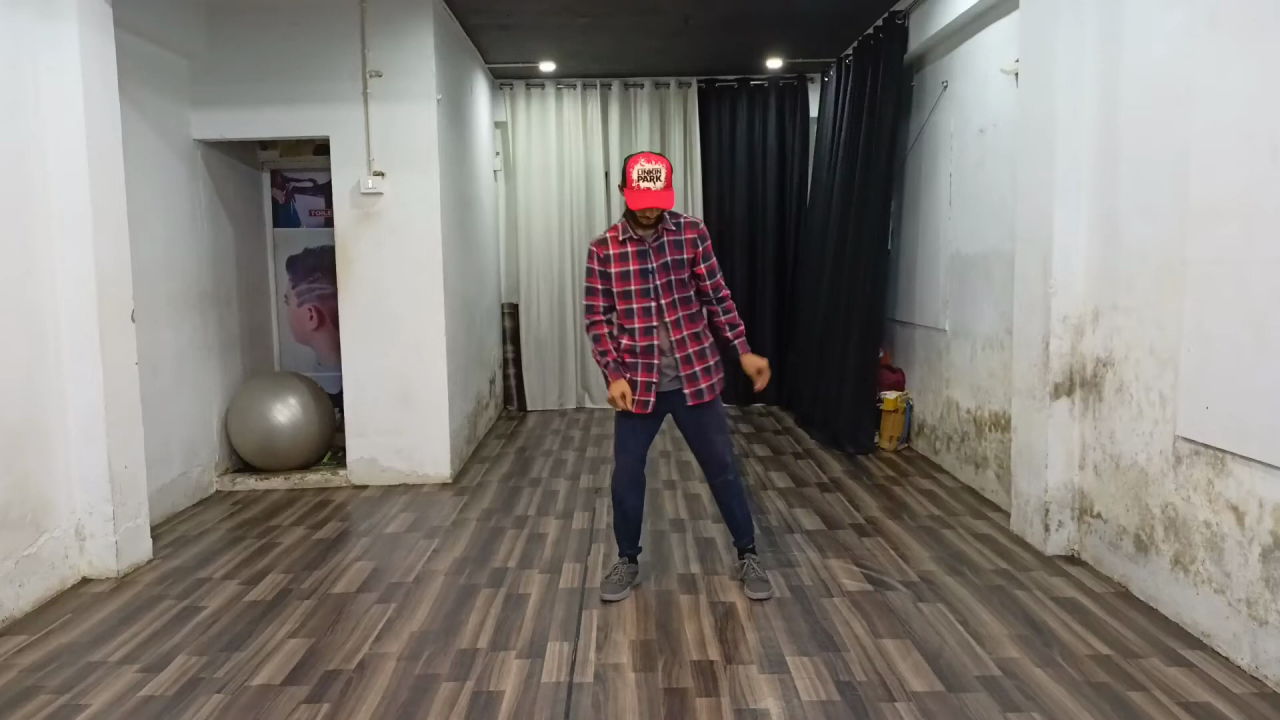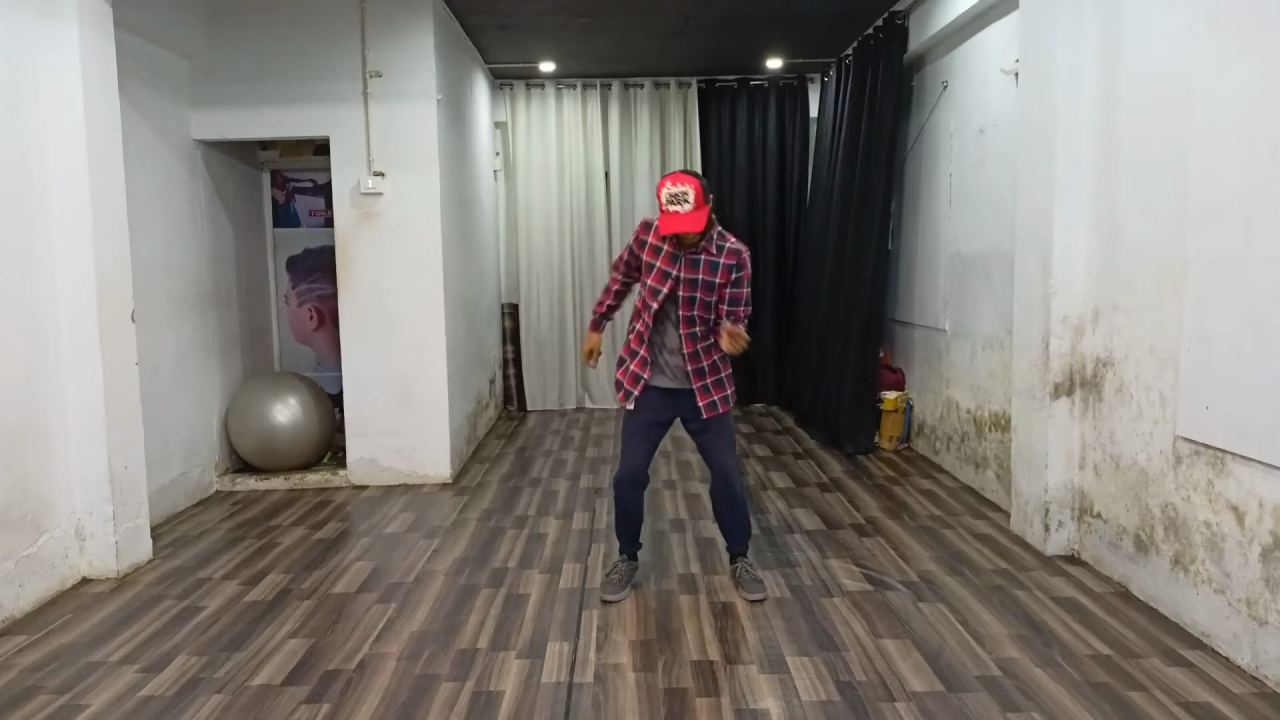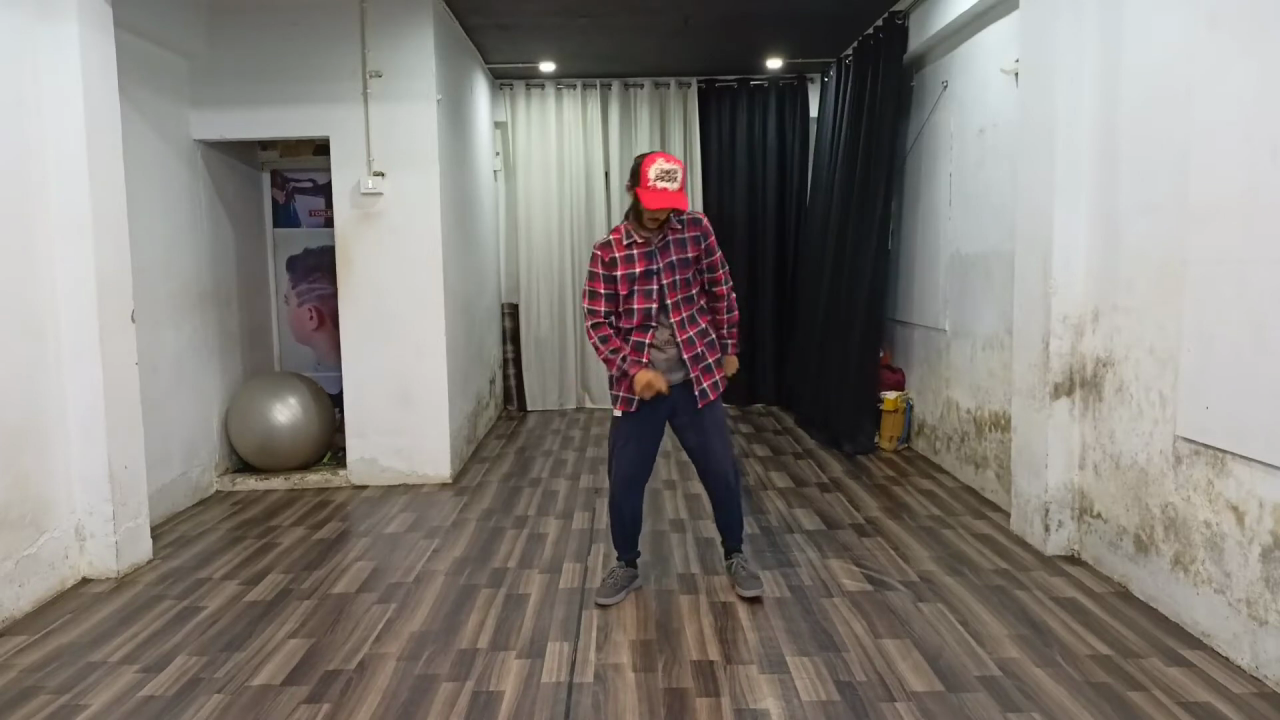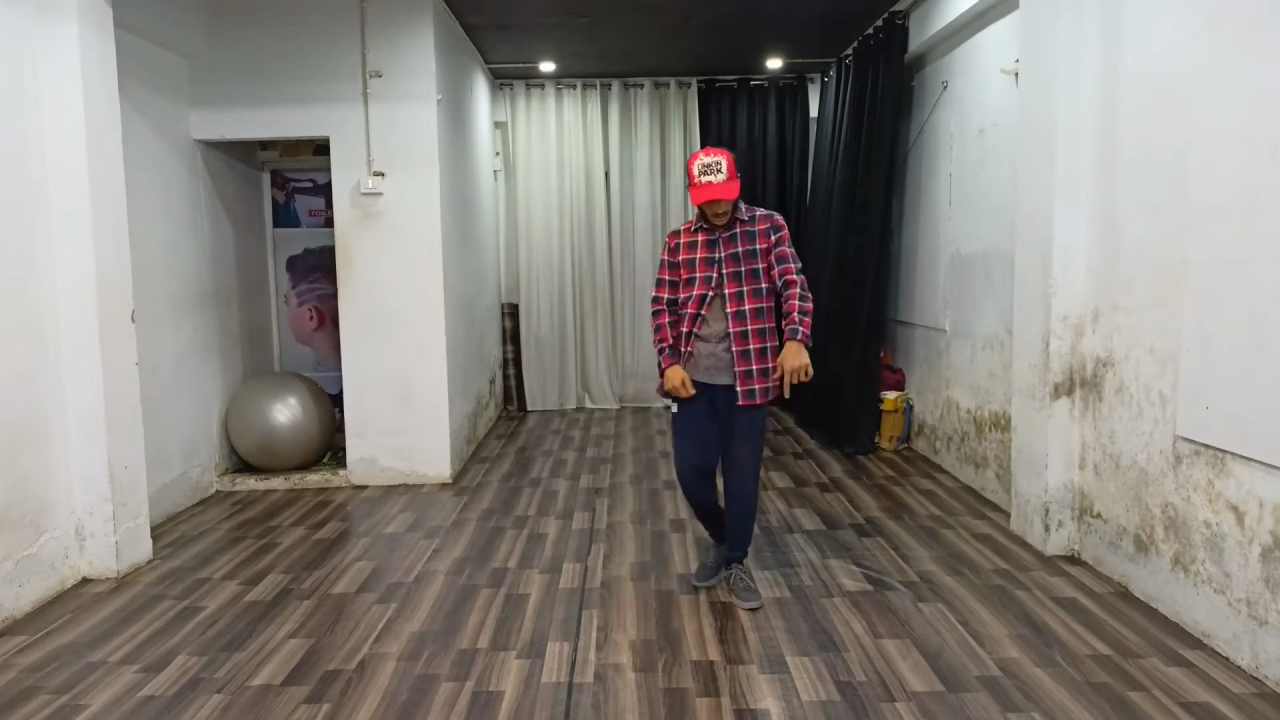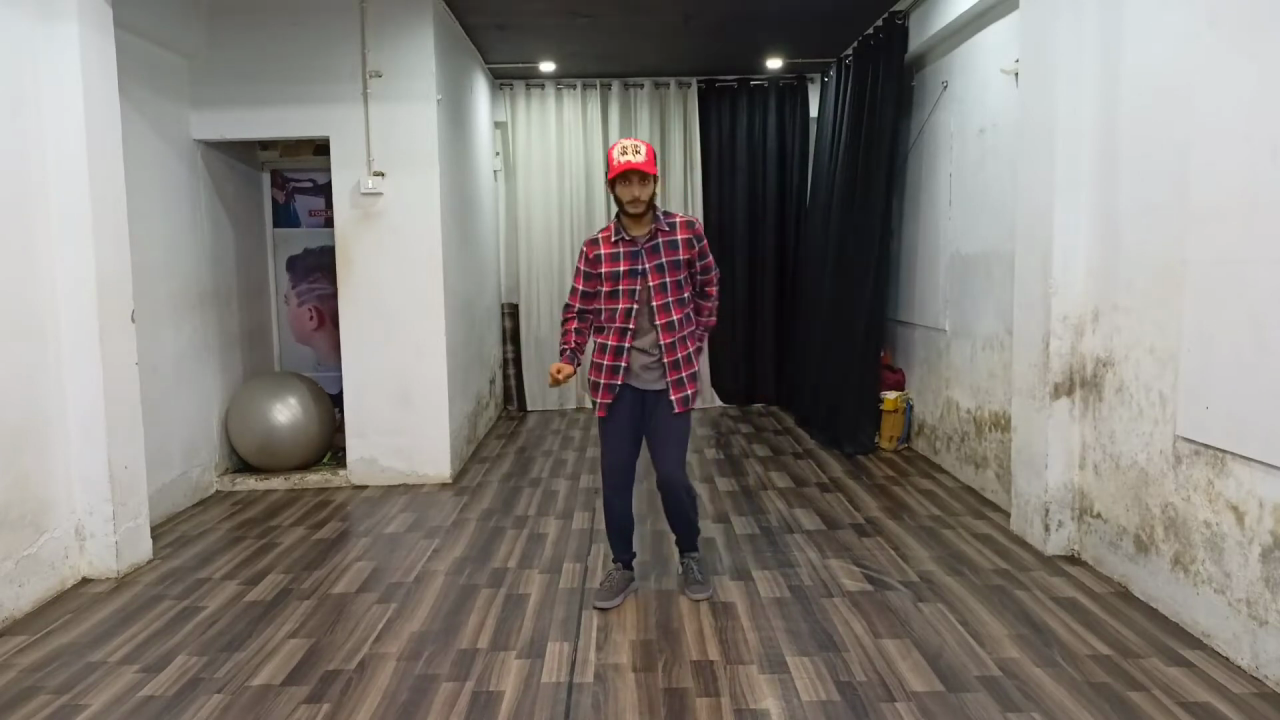
dt=1s
person 1, frame 1
left shoulder: (692, 232)
right shoulder: (603, 248)
left elbow: (716, 298)
right elbow: (598, 318)
left wrist: (744, 352)
right wrist: (613, 375)
left hip: (694, 376)
right hip: (637, 382)
left knee: (722, 467)
right knee: (626, 474)
left ankle: (747, 556)
right ankle: (627, 560)
person 1, frame 2
left shoulder: (733, 254)
right shoulder: (648, 234)
left elbow: (737, 319)
right elbow: (621, 277)
left wrist: (733, 338)
right wrist: (596, 328)
left hip: (706, 383)
right hip: (647, 382)
left knee: (727, 473)
right knee: (630, 474)
left ankle: (739, 558)
right ankle: (628, 558)
person 1, frame 3
left shoulder: (696, 229)
right shoulder: (610, 251)
left elbow: (721, 290)
right elbow: (597, 321)
left wrist: (727, 348)
right wrist: (633, 370)
left hip: (697, 377)
right hip: (639, 383)
left knee: (722, 471)
right knee: (625, 480)
left ankle: (735, 555)
right ankle: (626, 565)
person 1, frame 4
left shoulder: (768, 226)
right shoulder: (679, 241)
left elbow: (794, 287)
right elbow: (664, 308)
left wrist: (796, 341)
right wrist: (669, 363)
left hip: (748, 376)
right hip: (693, 377)
left knee: (743, 474)
right knee: (692, 470)
left ankle: (736, 562)
right ankle: (719, 540)
person 1, frame 5
left shoulder: (687, 232)
right shoulder: (595, 248)
left elbow: (706, 295)
right elbow: (580, 311)
left wrist: (692, 348)
right wrist: (569, 359)
left hip: (672, 381)
right hip: (616, 383)
left knee: (672, 478)
right knee: (616, 479)
left ankle: (689, 555)
right ankle: (623, 567)
